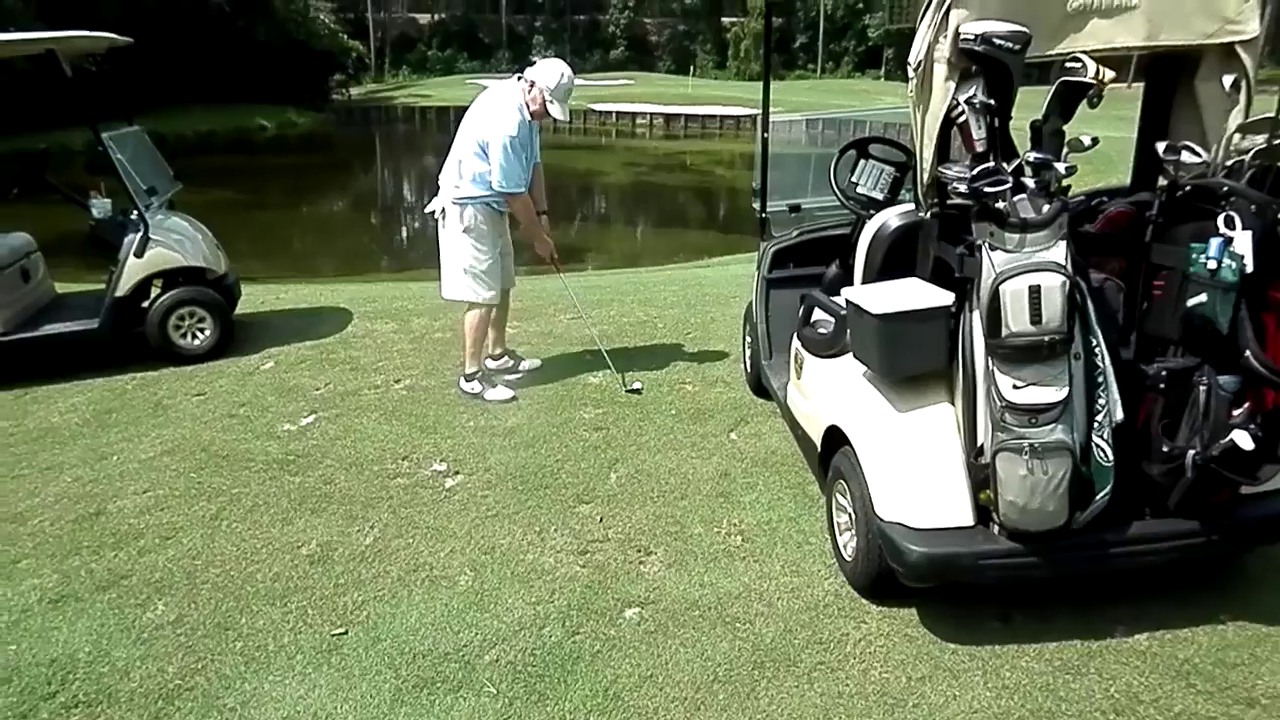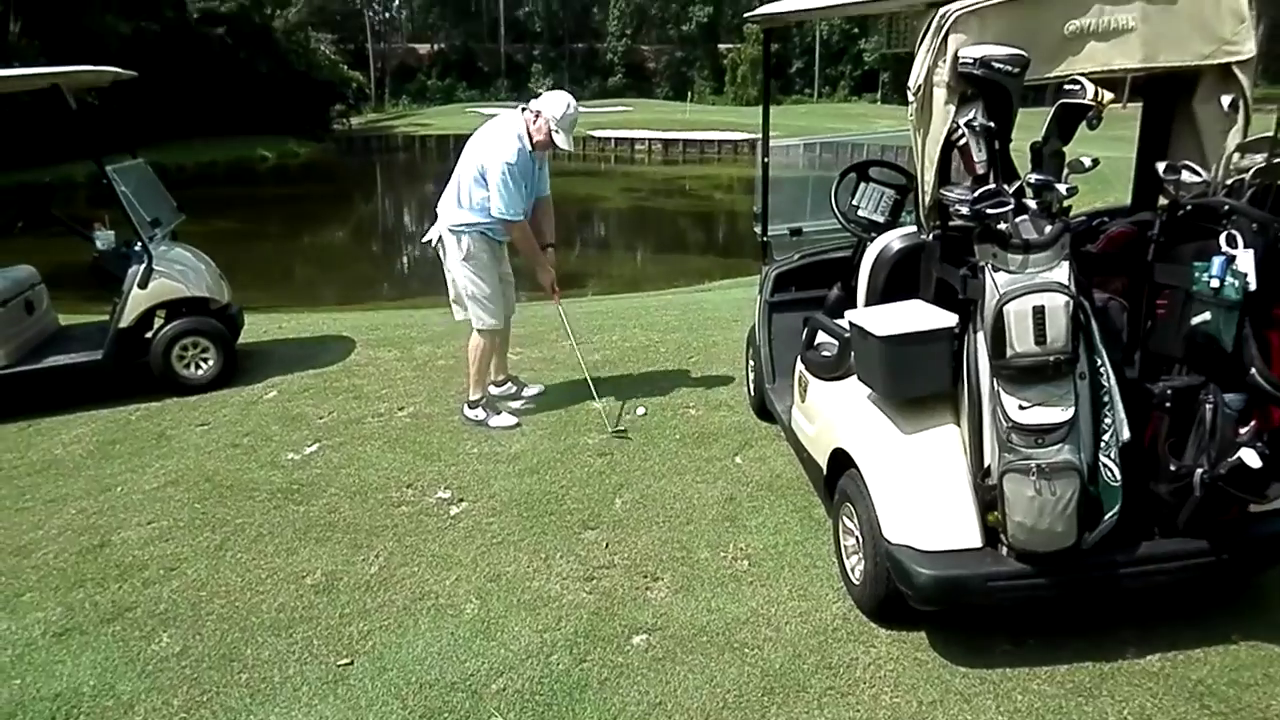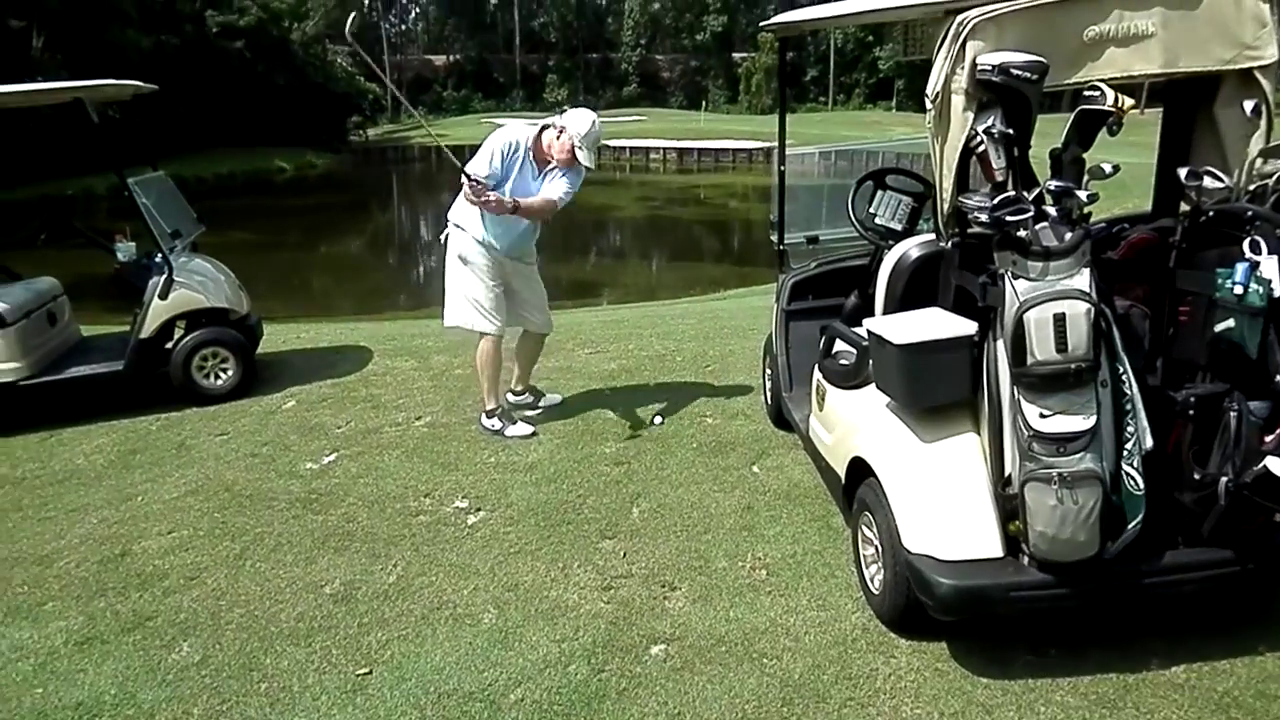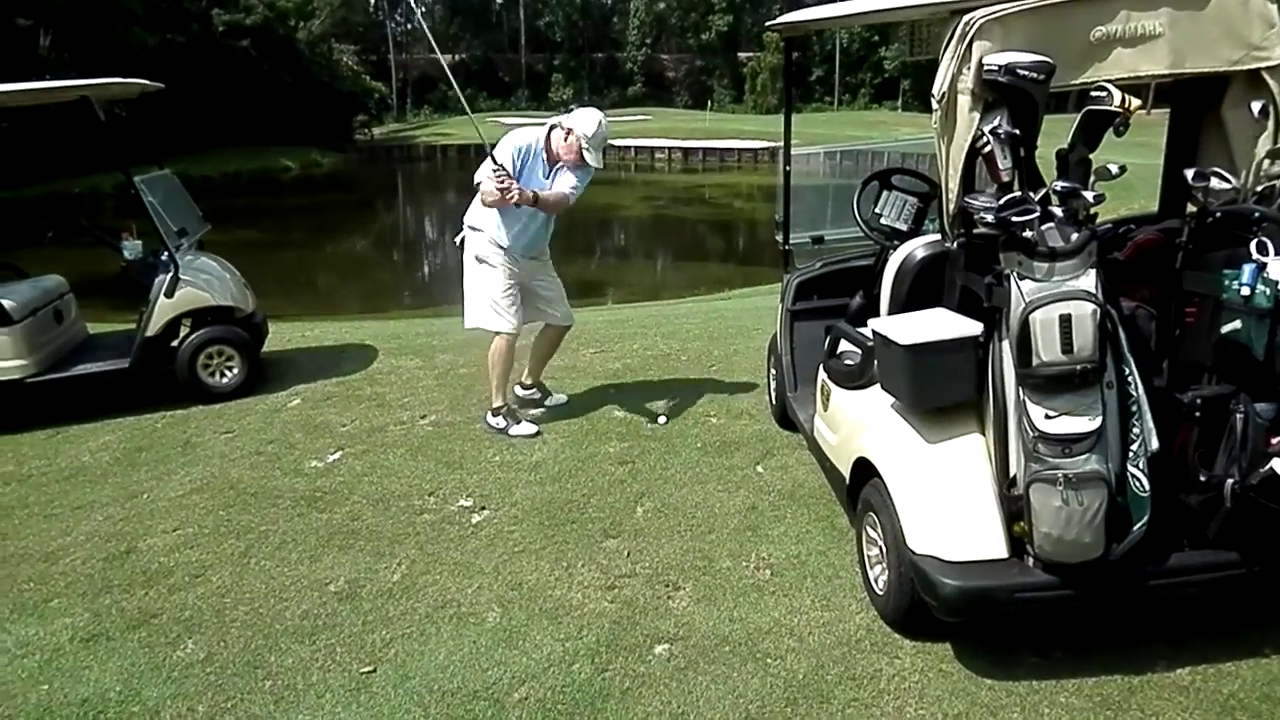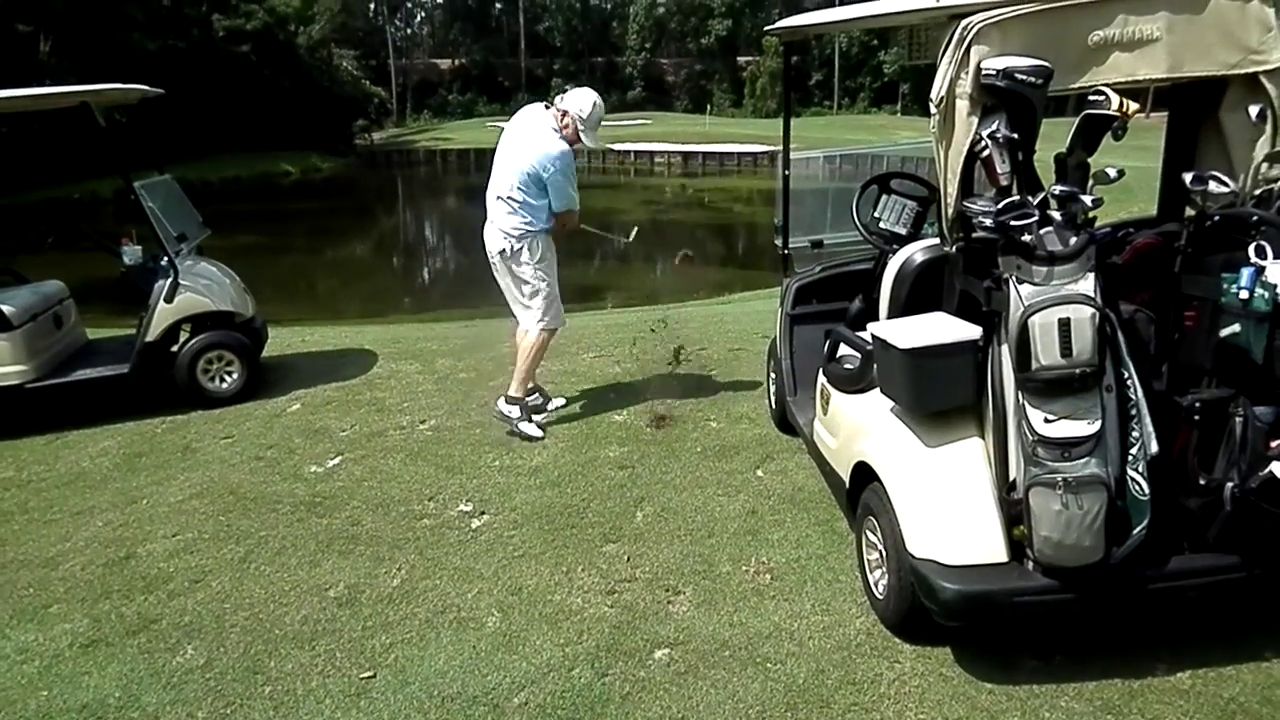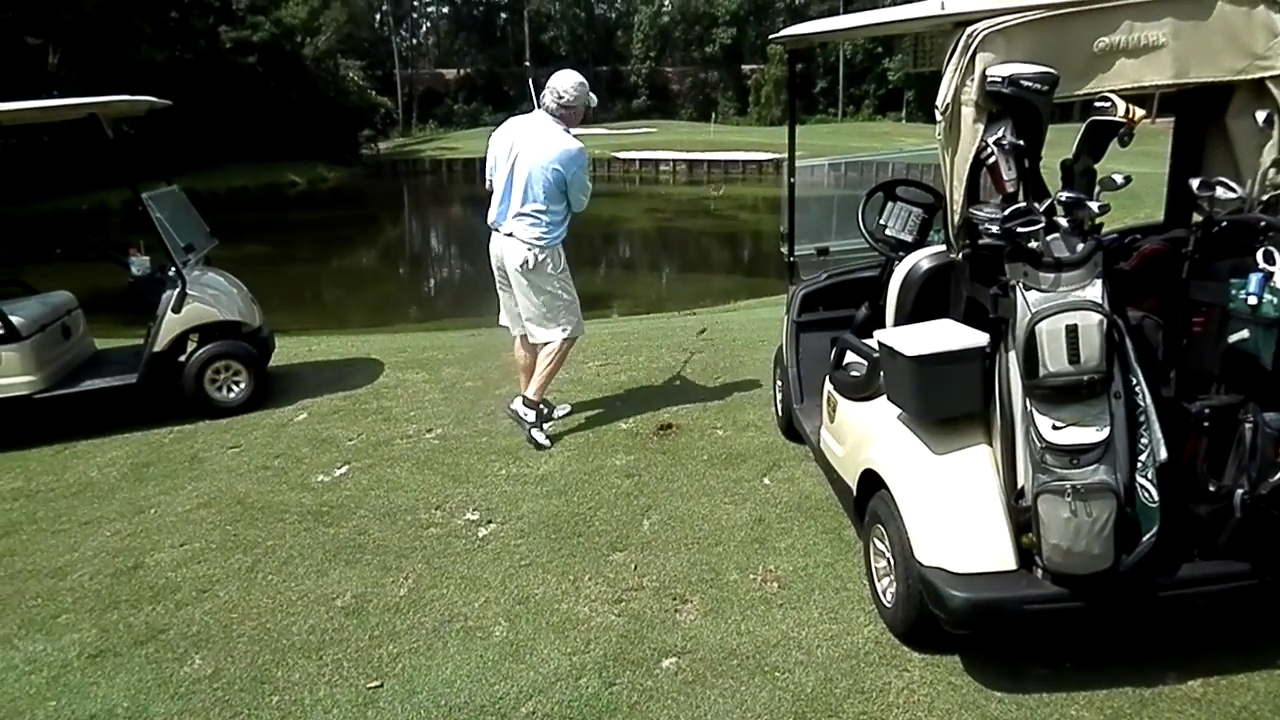
dt=0.3s
person 1, frame 1
left shoulder: (522, 105)
right shoulder: (505, 121)
left elbow: (533, 164)
right elbow: (514, 193)
left wrist: (542, 214)
right wrist: (538, 238)
left hip: (490, 206)
right hip: (469, 209)
left knee: (501, 285)
right knee: (482, 293)
left ankle: (498, 356)
right ankle: (471, 376)
person 1, frame 2
left shoulder: (537, 143)
right shoulder: (505, 146)
left elbow: (541, 196)
right elbow: (511, 219)
left wrist: (550, 248)
right wrist: (541, 266)
left hip: (493, 236)
right hip: (466, 235)
left knee: (502, 310)
right knee: (487, 320)
left ankle: (500, 382)
right ankle: (476, 403)
person 1, frame 3
left shoulder: (571, 170)
right shoulder: (508, 139)
left elbow: (548, 206)
right elbow: (471, 187)
left wrist: (510, 205)
right wrist: (476, 190)
left hip: (518, 252)
right hip: (474, 242)
left knee: (538, 325)
right knee: (491, 328)
left ankle: (520, 391)
right ankle: (491, 412)
person 1, frame 4
left shoulder: (580, 164)
right shoulder: (521, 143)
left elbow: (558, 202)
right elbow: (484, 194)
left wrist: (528, 196)
right wrist: (500, 191)
left hip: (530, 249)
right hip: (492, 245)
left knee: (559, 321)
right knee: (507, 326)
left ankle: (528, 386)
right ankle: (498, 411)
person 1, frame 5
left shoulder: (530, 113)
right shoulder: (556, 151)
right elbow: (566, 213)
left wrist: (557, 219)
right wrist: (567, 224)
left hip: (508, 233)
right hip: (521, 241)
left knee: (534, 317)
right knee: (544, 321)
left ankle: (528, 390)
right ankle: (512, 401)
person 1, frame 6
left shoulder: (506, 129)
right shoulder: (570, 150)
left elbow: (492, 183)
right elbow: (578, 204)
left hip: (500, 240)
right hip: (536, 250)
left knee: (524, 329)
right knee: (563, 330)
left ankle: (532, 401)
right ankle: (529, 401)
